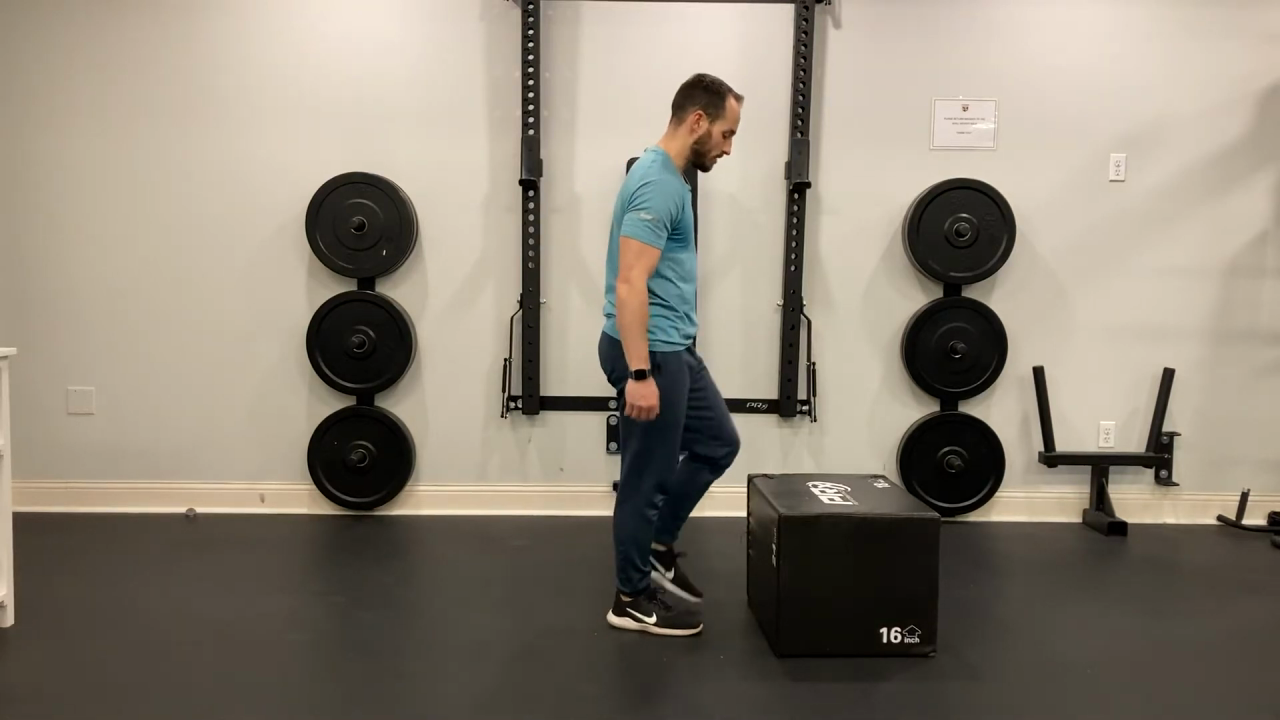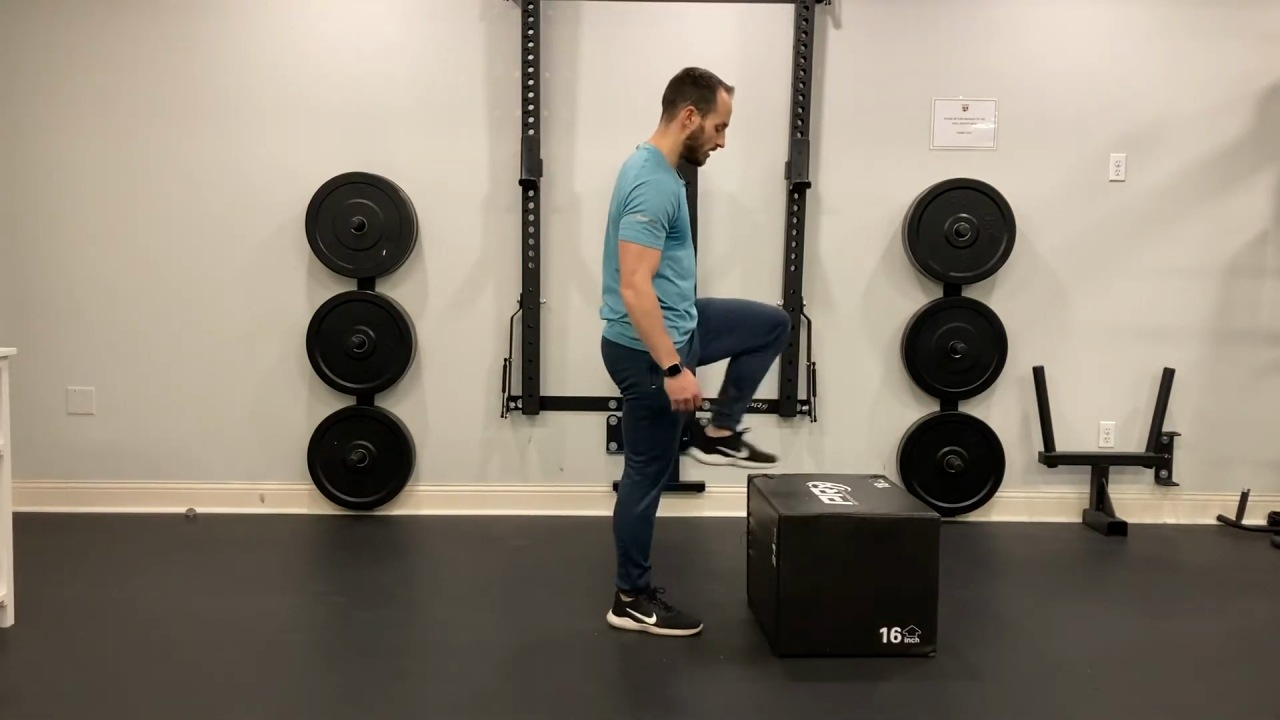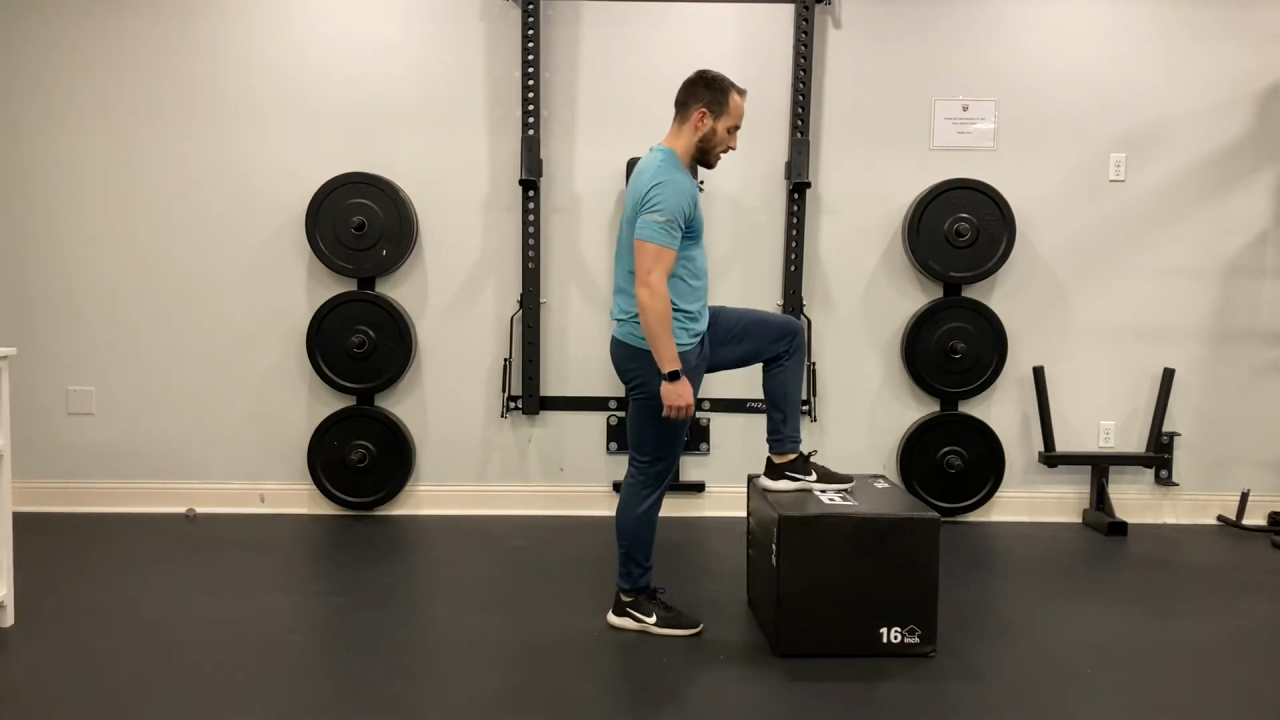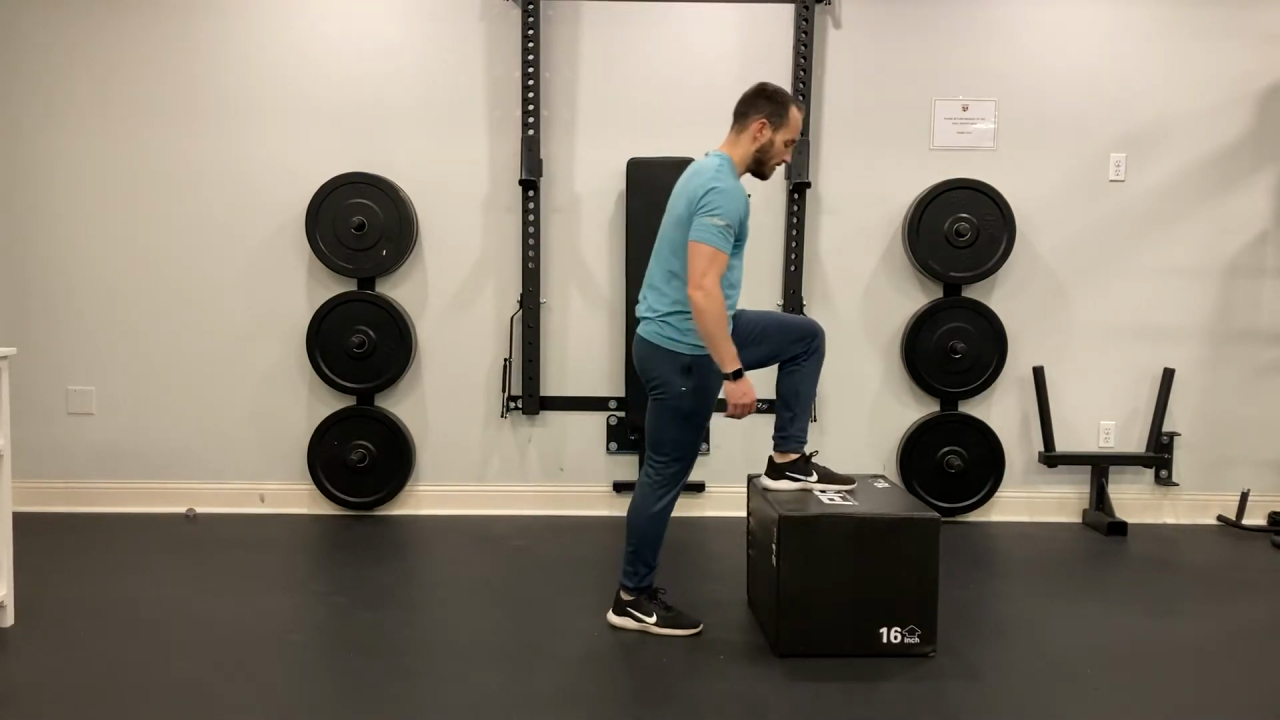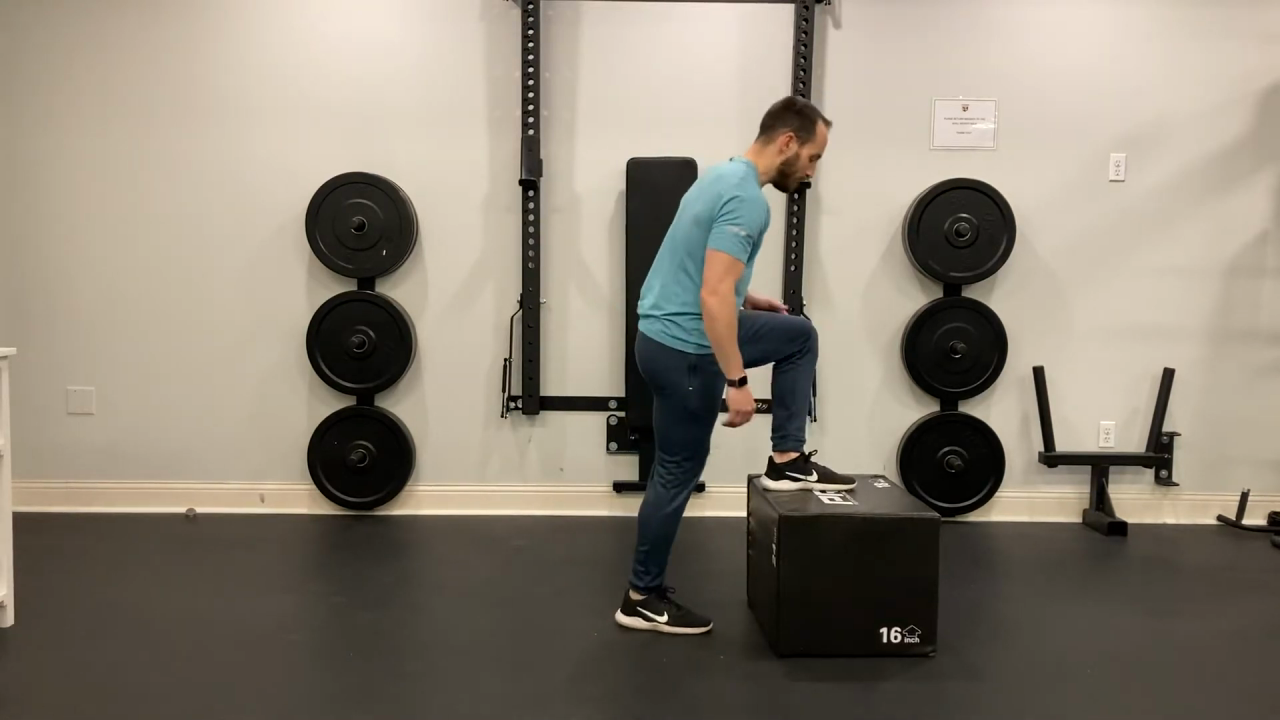
dt=0.5s
person 1, frame 1
left shoulder: (664, 176)
right shoulder: (657, 185)
right elbow: (630, 285)
right wrist: (639, 374)
left hip: (670, 348)
right hip: (652, 354)
left knee: (717, 445)
right knee: (647, 479)
left ankle: (657, 548)
right ankle: (632, 599)
person 1, frame 2
left shoulder: (652, 168)
right shoulder: (653, 184)
right elbow: (635, 287)
right wrist: (672, 368)
left hip: (678, 324)
right hip: (648, 348)
left knee: (773, 324)
right knee: (648, 473)
left ankle: (717, 432)
right ankle: (631, 599)
person 1, frame 3
left shoulder: (664, 168)
right shoulder: (669, 184)
right elbow: (648, 287)
right wrist: (673, 374)
left hip: (684, 329)
right hip: (657, 348)
left knee: (787, 335)
right knee: (650, 475)
left ankle: (784, 459)
right ankle: (631, 601)
person 1, frame 4
left shoulder: (708, 172)
right shoulder: (724, 191)
right elbow: (702, 290)
left wrist: (726, 357)
right wrist: (734, 373)
left hip: (685, 335)
right hip: (681, 351)
left knee: (805, 336)
right knee: (666, 474)
left ankle: (788, 461)
right ankle: (633, 598)
person 1, frame 5
left shoulder: (724, 176)
right shoulder: (747, 200)
right elbow: (714, 297)
left wrist: (752, 301)
right wrist: (736, 382)
left hip: (679, 331)
right hip: (681, 348)
left knee: (799, 335)
right knee: (677, 473)
left ankle: (787, 460)
right ankle: (642, 599)
